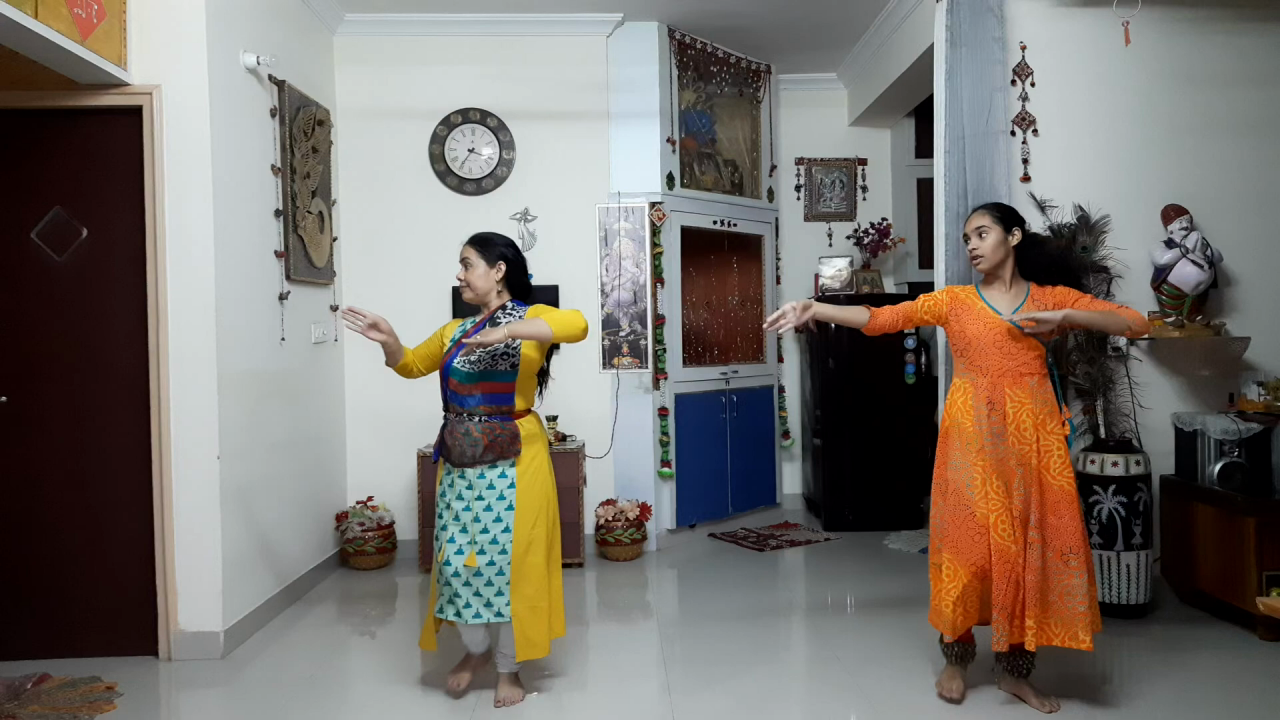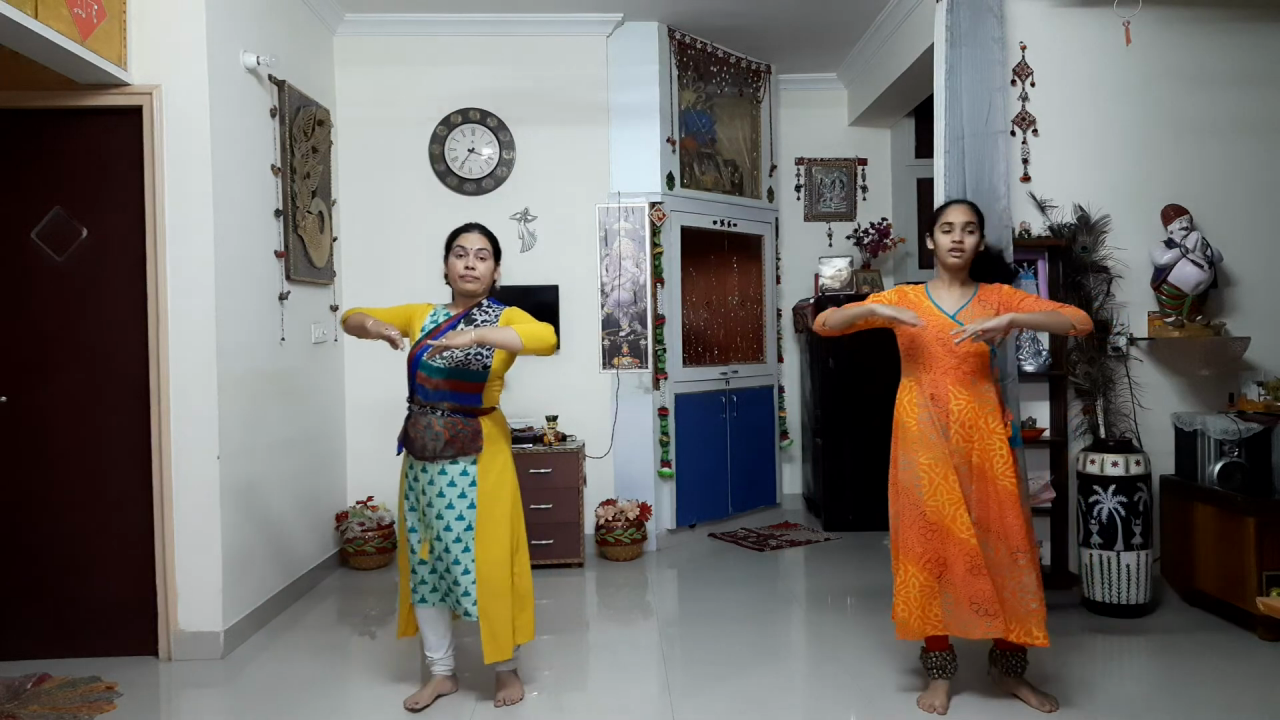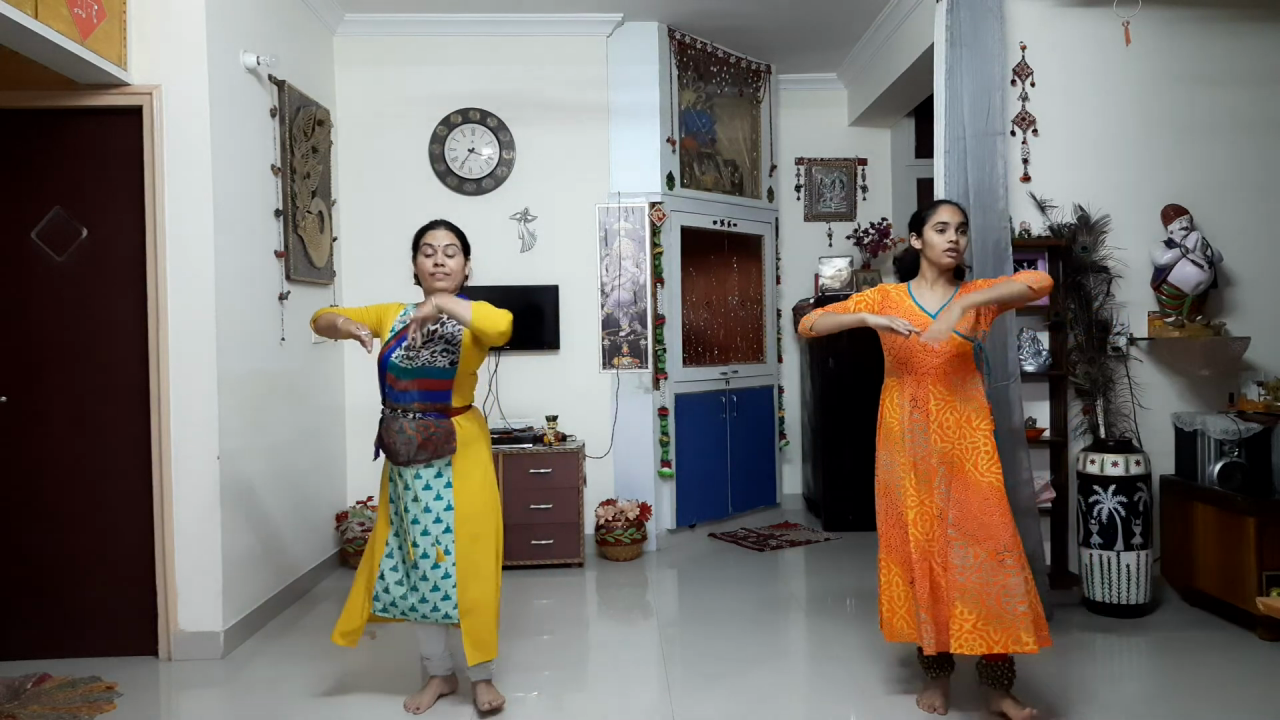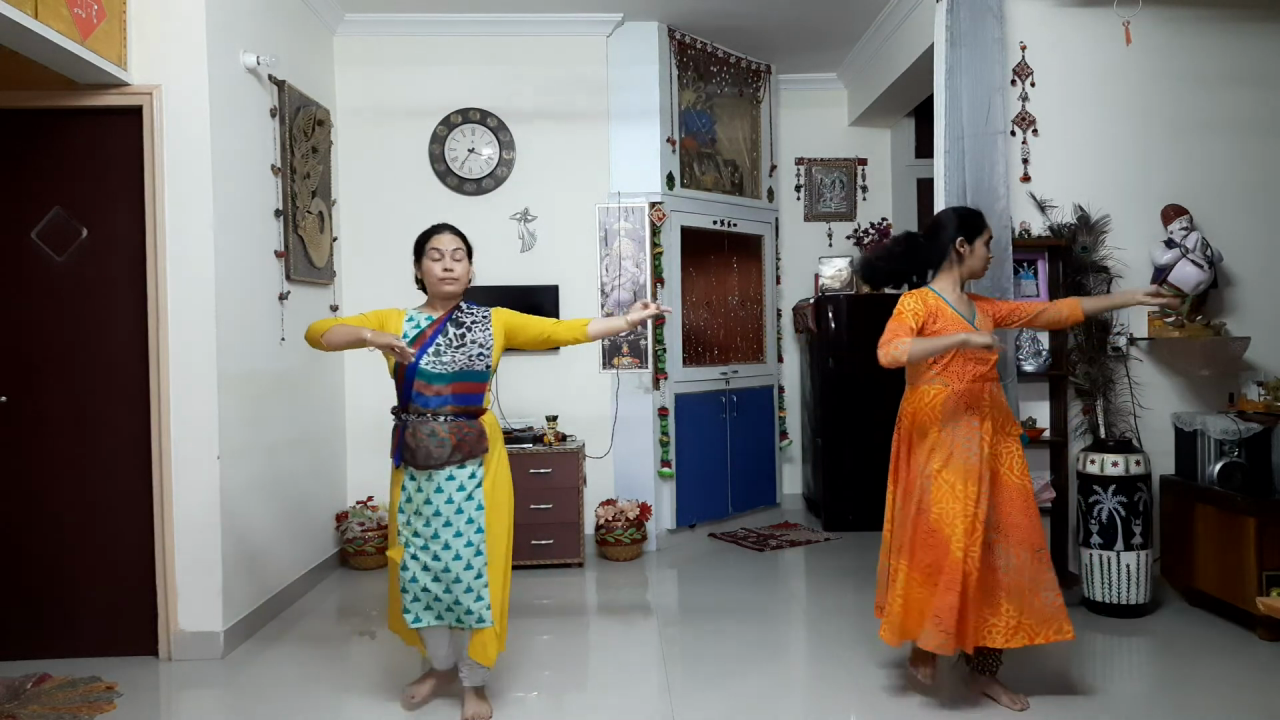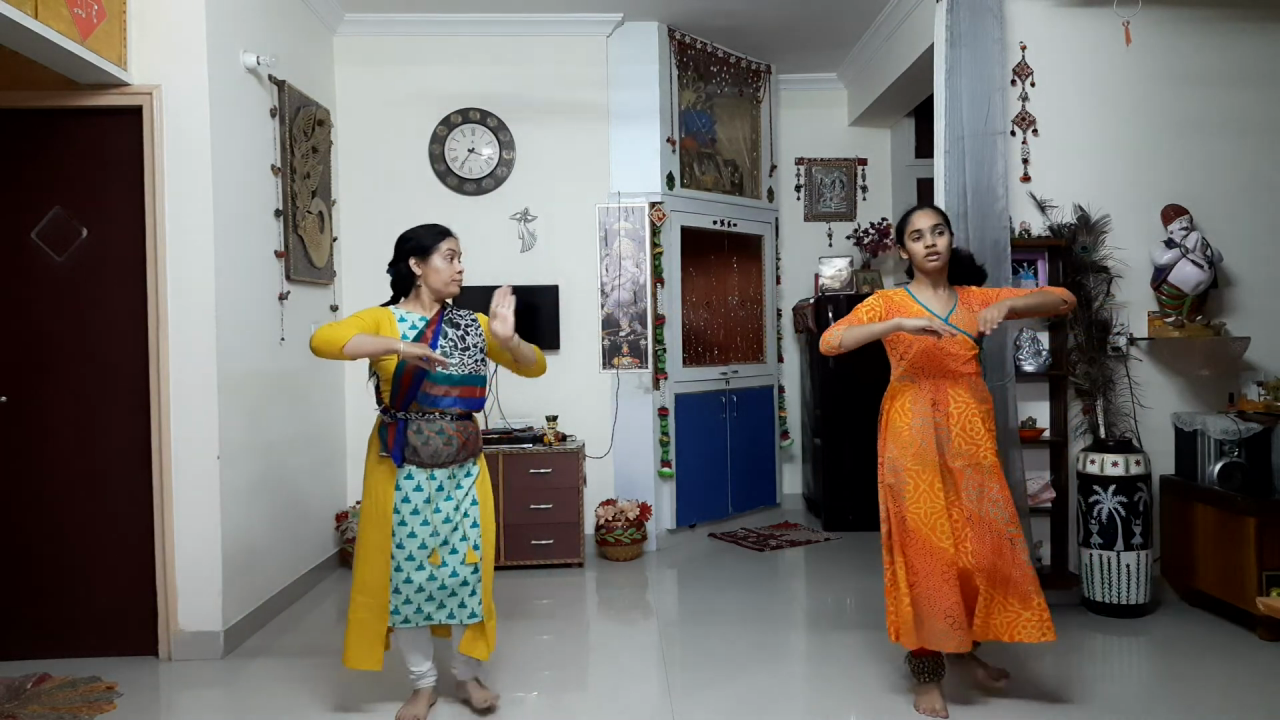
dt=0.7s
person 1, frame 1
left shoulder: (1053, 297)
right shoulder: (953, 301)
left elbow: (1135, 323)
right elbow: (880, 319)
left wrist: (1064, 317)
right wrist: (815, 309)
left hip: (1033, 437)
right hip: (972, 437)
left knee: (1037, 545)
right knee: (969, 548)
left ankle: (1016, 670)
right ankle: (956, 657)
person 1, frame 2
left shoulder: (997, 299)
right shoulder: (901, 299)
left elbow: (1081, 322)
right elbow: (824, 323)
left wrist: (1010, 320)
right wrist: (873, 311)
left hip: (981, 435)
right hip: (922, 436)
left knee: (997, 542)
right knee: (929, 545)
left ankle: (1009, 669)
right ankle: (939, 672)
person 1, frame 3
left shoulder: (977, 295)
right shoulder: (885, 297)
left elbow: (1040, 284)
right elbow: (809, 325)
left wrist: (966, 300)
right wrist: (868, 319)
left hip: (966, 434)
right hip: (907, 438)
left knee: (983, 542)
right knee: (918, 545)
right ankle: (937, 671)
person 1, frame 4
left shoulder: (985, 307)
right shoulder: (917, 303)
left elbow: (1054, 311)
right elbow: (890, 354)
left wrist: (1128, 298)
right wrist: (964, 339)
left hip: (992, 438)
right hip: (938, 440)
left knee: (1000, 545)
right knee: (941, 546)
left ankle: (984, 669)
right ankle: (927, 644)
person 1, frame 5
left shoulder: (978, 299)
right shoulder: (888, 302)
left elbow: (1063, 299)
right elbow: (829, 342)
left wrist: (1010, 304)
right wrist: (899, 324)
left hip: (971, 437)
right hip: (913, 438)
left knee: (991, 545)
right knee: (922, 551)
left ankle: (964, 641)
right ankle: (927, 676)
person 2, frame 1
left shoulder: (530, 318)
right shoulder: (455, 331)
left elbow: (576, 325)
right elbow: (410, 365)
left wrist: (507, 330)
right wrist: (387, 340)
left hip: (513, 462)
right hip: (459, 464)
left knee: (510, 562)
right knee: (457, 561)
left ankle: (508, 671)
right ankle: (477, 649)
person 2, frame 2
left shoulder: (504, 318)
right shoulder: (421, 315)
left elbow: (546, 338)
right elbow: (351, 318)
left wrist: (474, 336)
right wrist: (374, 327)
left hip: (477, 458)
right hip: (424, 458)
left knee: (483, 561)
right knee: (426, 561)
left ankle: (505, 667)
right ankle: (441, 673)
person 2, frame 3
left shoulder: (473, 313)
right shoulder: (394, 314)
left elbow: (504, 326)
right elbow: (320, 319)
left wrist: (444, 303)
right wrist: (346, 324)
left hip: (457, 458)
right hip: (405, 463)
left knee: (466, 564)
right knee: (412, 565)
left ankle: (481, 675)
right ankle: (440, 673)
person 2, frame 4
left shoulder: (495, 322)
right shoulder: (393, 321)
left elbow: (563, 330)
right elbow: (317, 334)
left wrist: (628, 321)
right wrist: (369, 336)
left hip: (474, 465)
right hip: (415, 465)
left knee: (475, 567)
right knee: (418, 567)
right ankle: (440, 663)
person 2, frame 5
left shoulder: (473, 323)
right shoulder: (382, 320)
left elbow: (535, 365)
right elbow: (322, 341)
left wrist: (508, 336)
right wrist: (400, 347)
left hip: (461, 466)
right hip: (402, 467)
left knee: (467, 565)
right knee: (405, 570)
left ankle: (471, 673)
